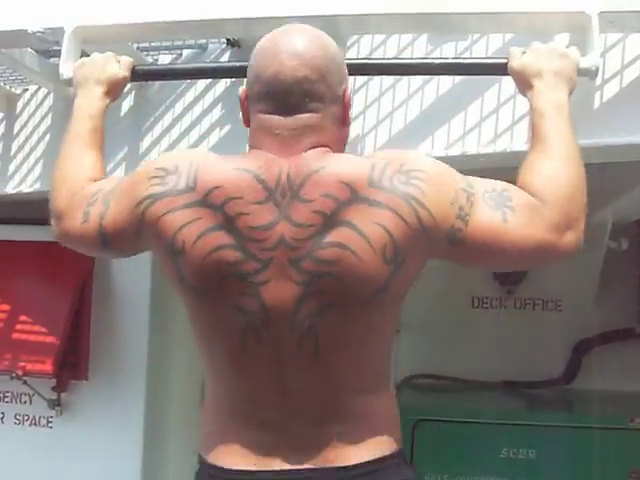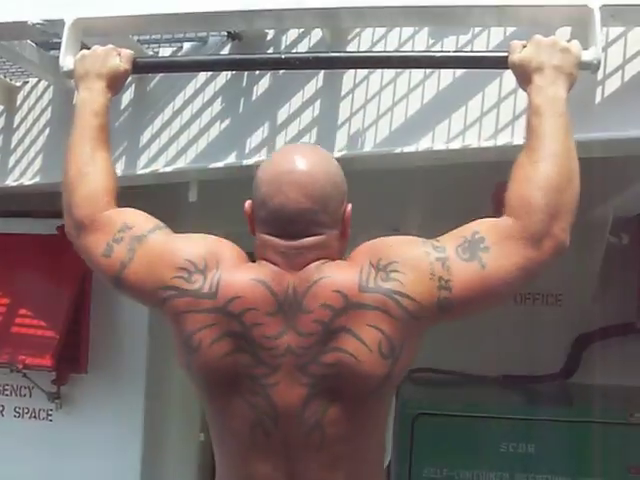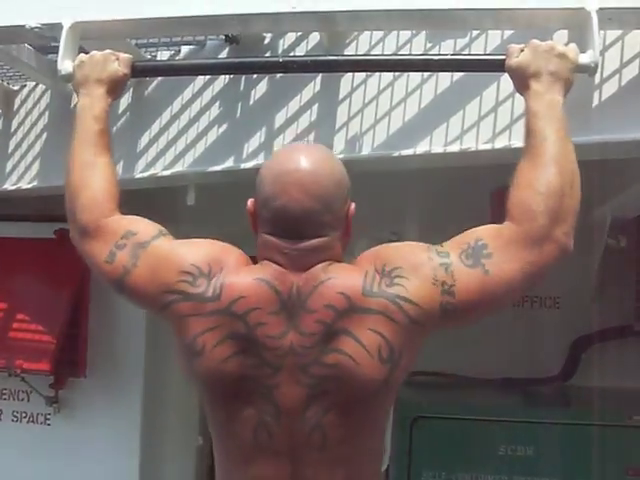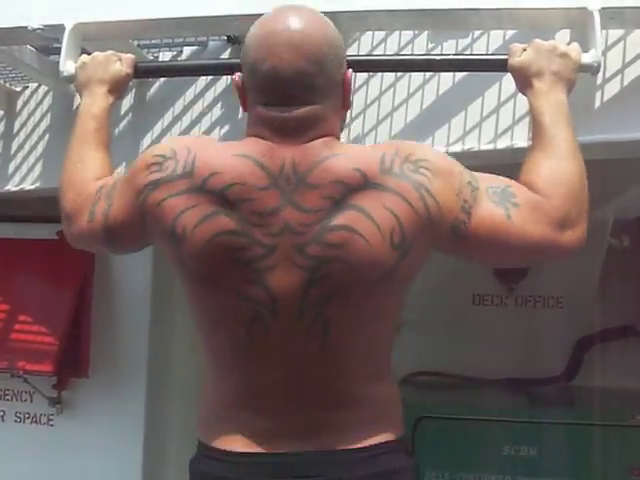
dt=0.3s
person 1, frame 1
left shoulder: (180, 190)
right shoulder: (398, 190)
left elbow: (70, 216)
right elbow: (557, 227)
left wrist: (92, 94)
right wrist: (549, 91)
person 1, frame 2
left shoulder: (204, 286)
right shoulder: (391, 290)
left elbow: (88, 219)
right elbow: (543, 229)
left wrist: (94, 91)
right wrist: (548, 88)
person 1, frame 3
left shoulder: (205, 293)
right shoulder: (392, 297)
left elbow: (92, 225)
right elbow: (545, 232)
left wrist: (94, 96)
right wrist: (544, 93)
person 1, frame 4
left shoulder: (177, 171)
right shoulder: (405, 177)
left elbow: (81, 220)
right elbow: (561, 227)
left wrist: (97, 96)
right wrist: (548, 91)
